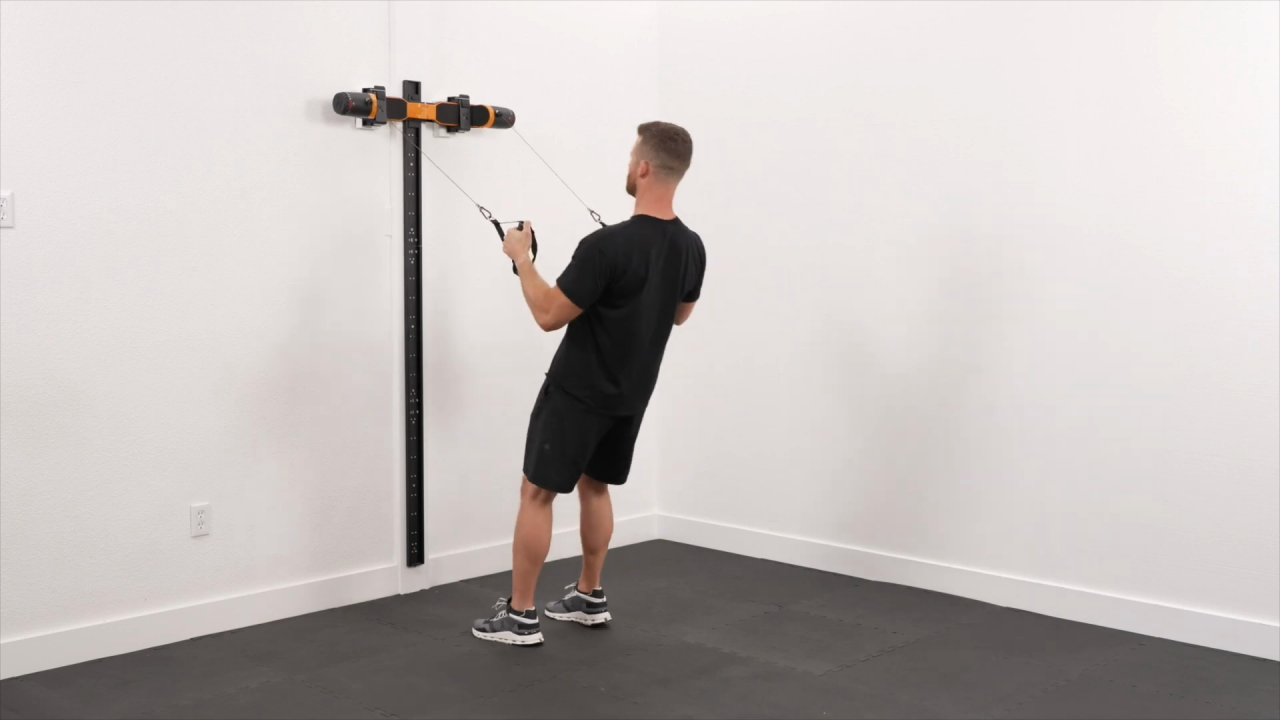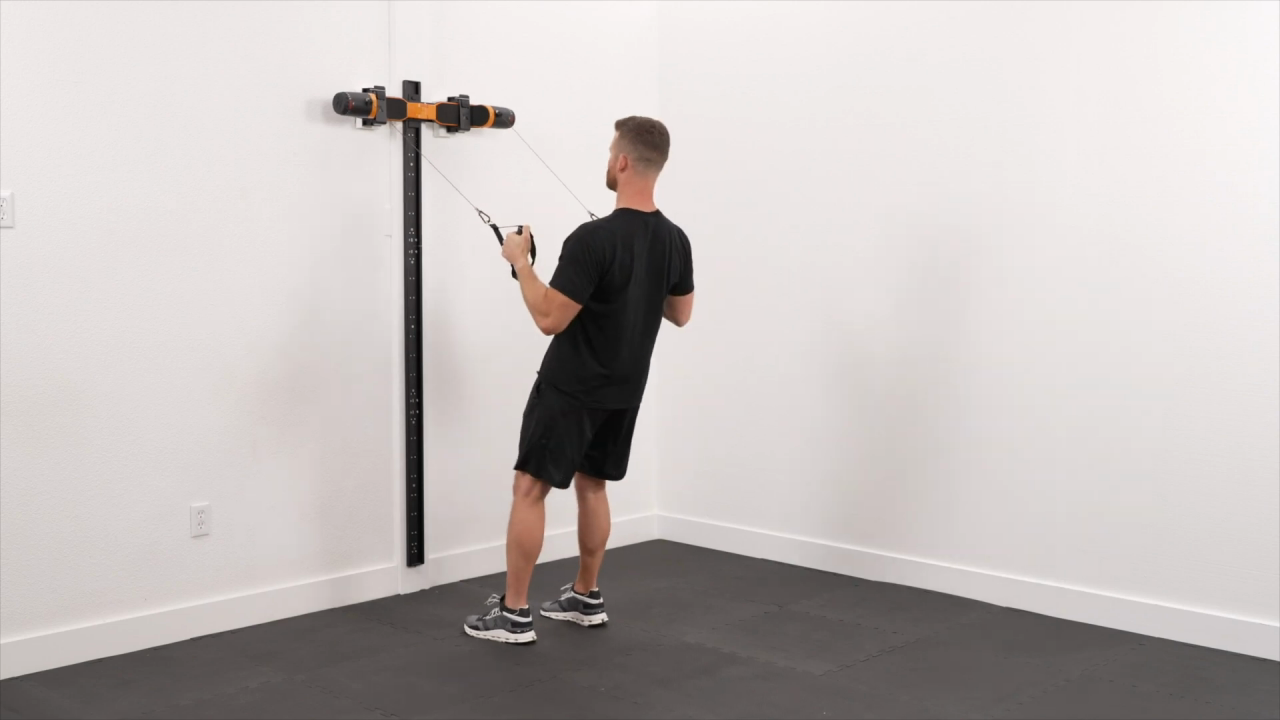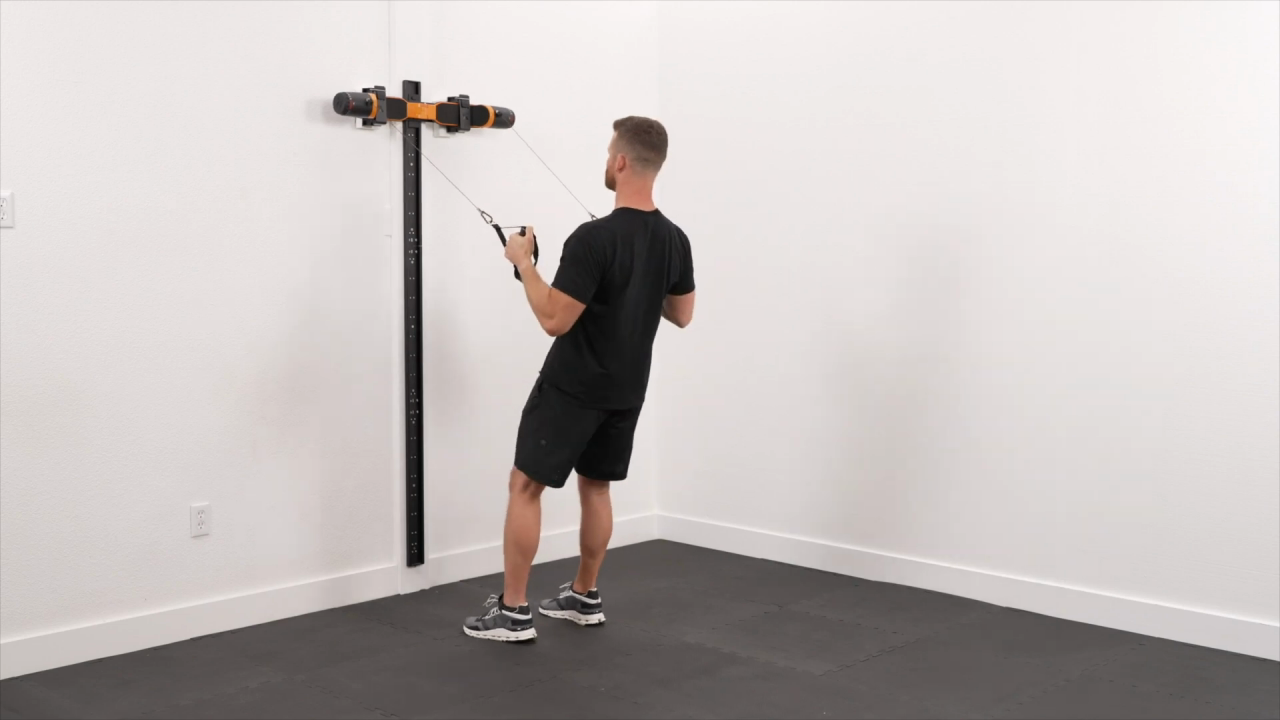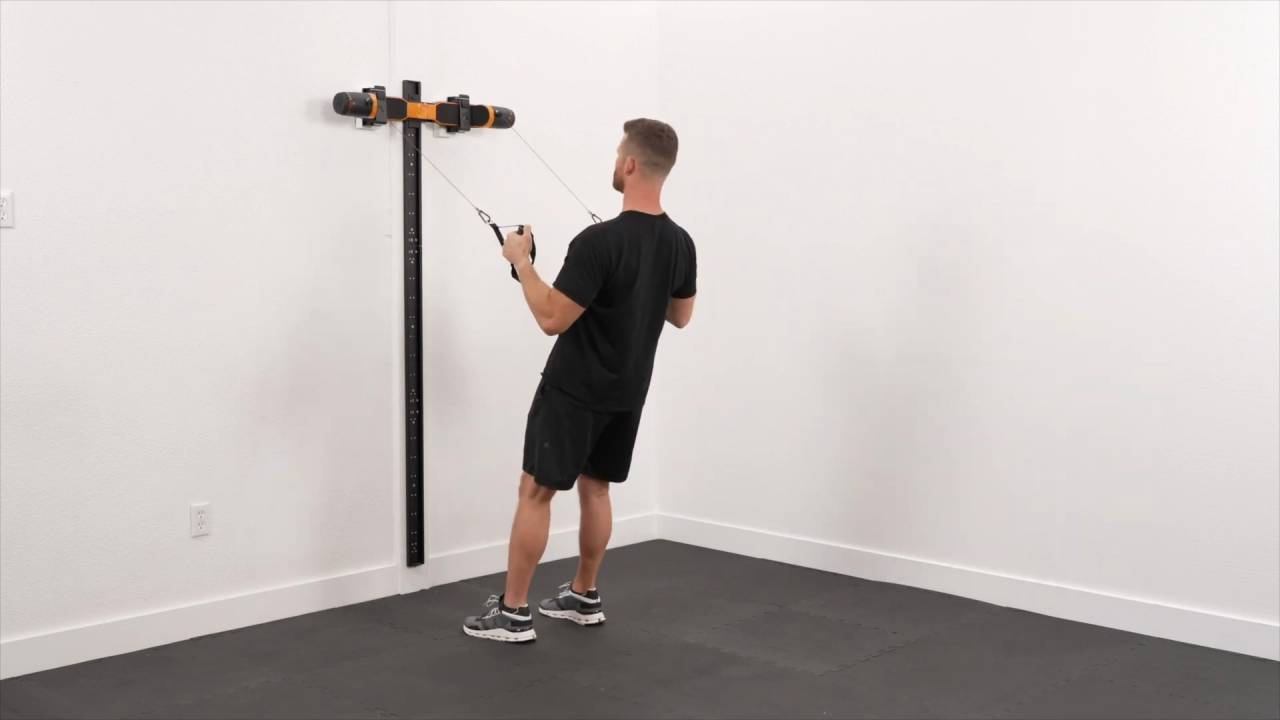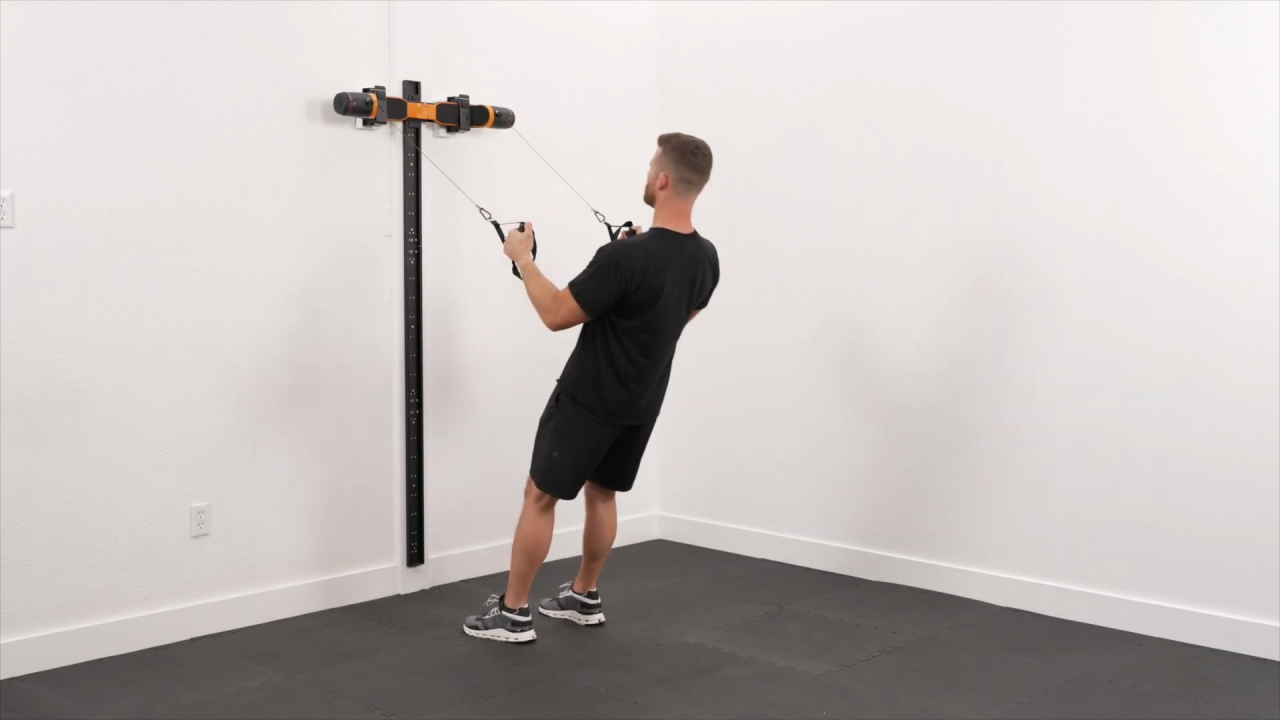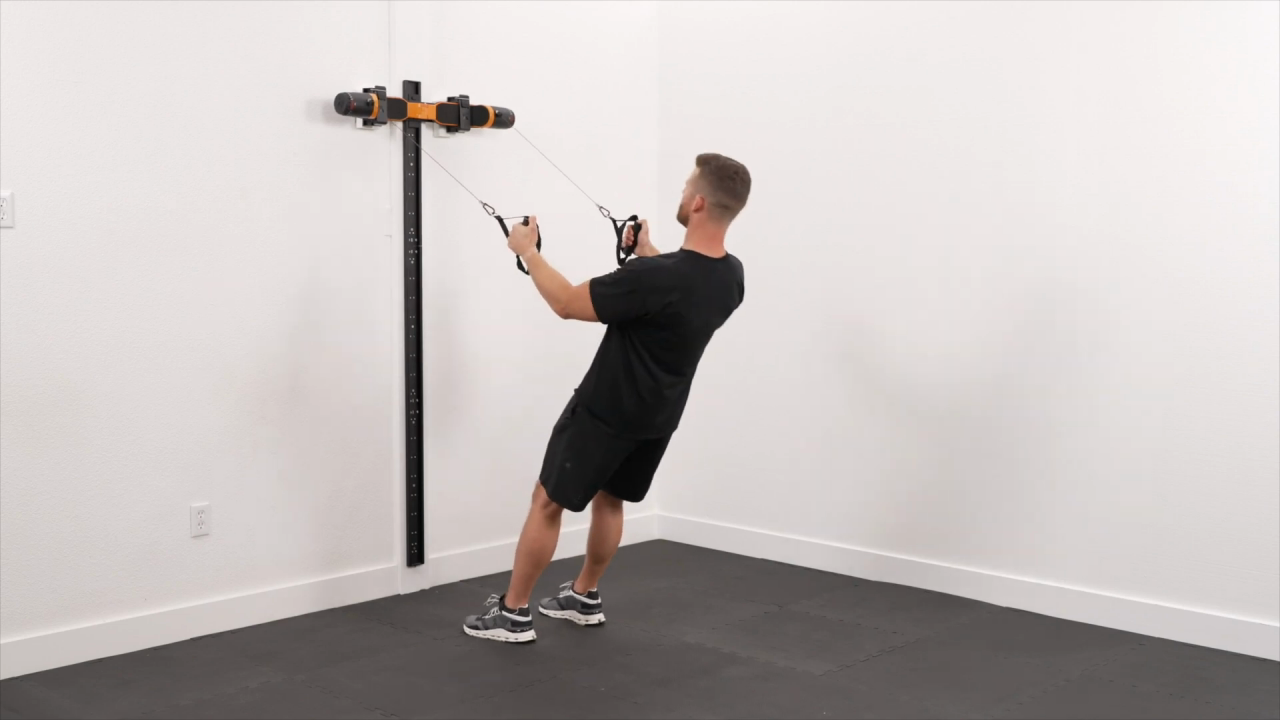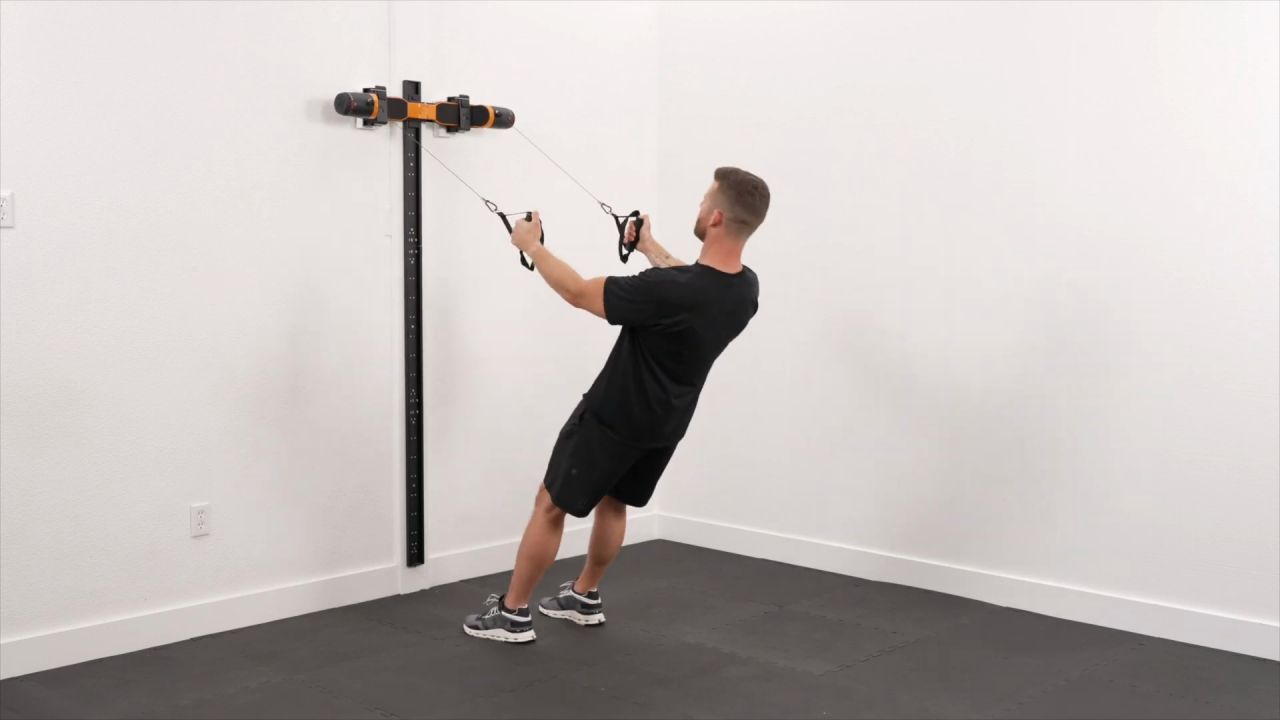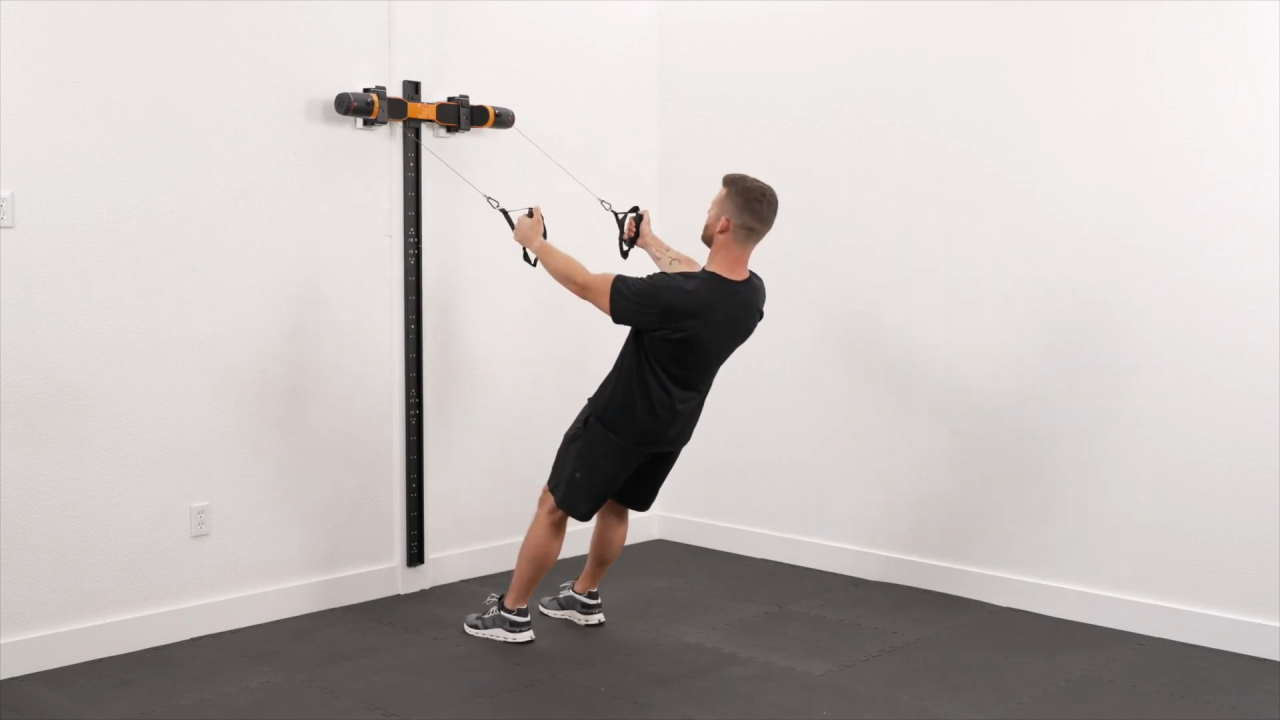
dt=0.3s
person 1, frame 1
left shoulder: (608, 245)
right shoulder: (691, 247)
left elbow: (549, 315)
left wrist: (521, 256)
left hip: (577, 392)
right hip: (630, 394)
left knee: (536, 492)
right knee: (594, 486)
left ankle: (520, 615)
right ankle: (589, 597)
person 1, frame 2
left shoulder: (593, 238)
right shoulder: (675, 240)
left elbow: (549, 319)
right elbow: (680, 314)
left wrist: (519, 261)
left hip: (571, 389)
right hip: (624, 390)
left knee: (530, 489)
right knee: (591, 486)
left ankle: (513, 614)
right ankle: (585, 597)
person 1, frame 3
left shoulder: (594, 238)
right shoulder: (674, 239)
left elbow: (555, 320)
right elbow: (682, 315)
left wrist: (523, 262)
left hip: (572, 388)
right hip: (625, 389)
left knee: (525, 485)
right knee: (595, 487)
left ankle: (511, 612)
right ankle: (583, 596)
person 1, frame 4
left shoulder: (600, 241)
right shoulder: (680, 242)
left elbow: (553, 319)
right elbow: (680, 316)
left wrist: (521, 261)
left hip: (575, 390)
right hip: (627, 391)
left knee: (535, 490)
right knee: (594, 486)
left ankle: (512, 612)
right ankle: (583, 596)
person 1, frame 5
left shoulder: (626, 257)
right shoulder: (706, 258)
left elbow: (555, 314)
left wrist: (522, 257)
left hip: (590, 398)
right hip: (642, 401)
left knee: (540, 495)
right knee: (600, 492)
left ankle: (512, 613)
right ankle: (583, 597)
person 1, frame 6
left shoulder: (653, 277)
right shoulder: (731, 277)
left elbow: (568, 304)
left wrist: (527, 251)
right wrist: (646, 251)
left hip: (607, 410)
right hip: (660, 414)
left knee: (548, 502)
right knee: (609, 499)
left ankle: (512, 612)
right ankle: (584, 597)
person 1, frame 7
left shoulder: (667, 291)
right shoulder: (745, 289)
left elbow: (579, 293)
left wrist: (530, 245)
right wrist: (648, 245)
left hip: (615, 416)
right hip: (667, 422)
left knee: (551, 505)
right knee: (612, 501)
left ankle: (512, 612)
right ankle: (584, 597)
person 1, frame 8
left shoulder: (673, 298)
right shoulder: (752, 294)
left elbow: (587, 285)
left wrist: (534, 240)
right wrist: (649, 241)
left hip: (620, 421)
right hip: (671, 428)
left knee: (554, 508)
right knee: (614, 505)
left ankle: (511, 612)
right ankle: (584, 596)
